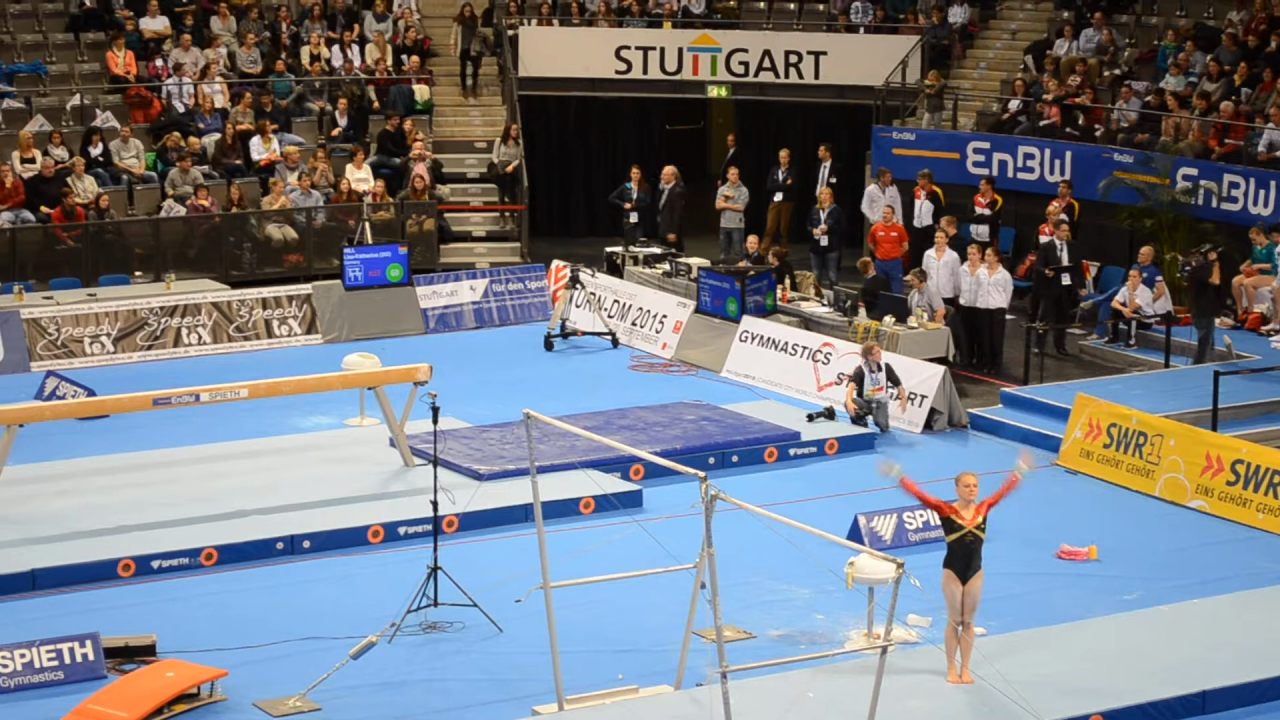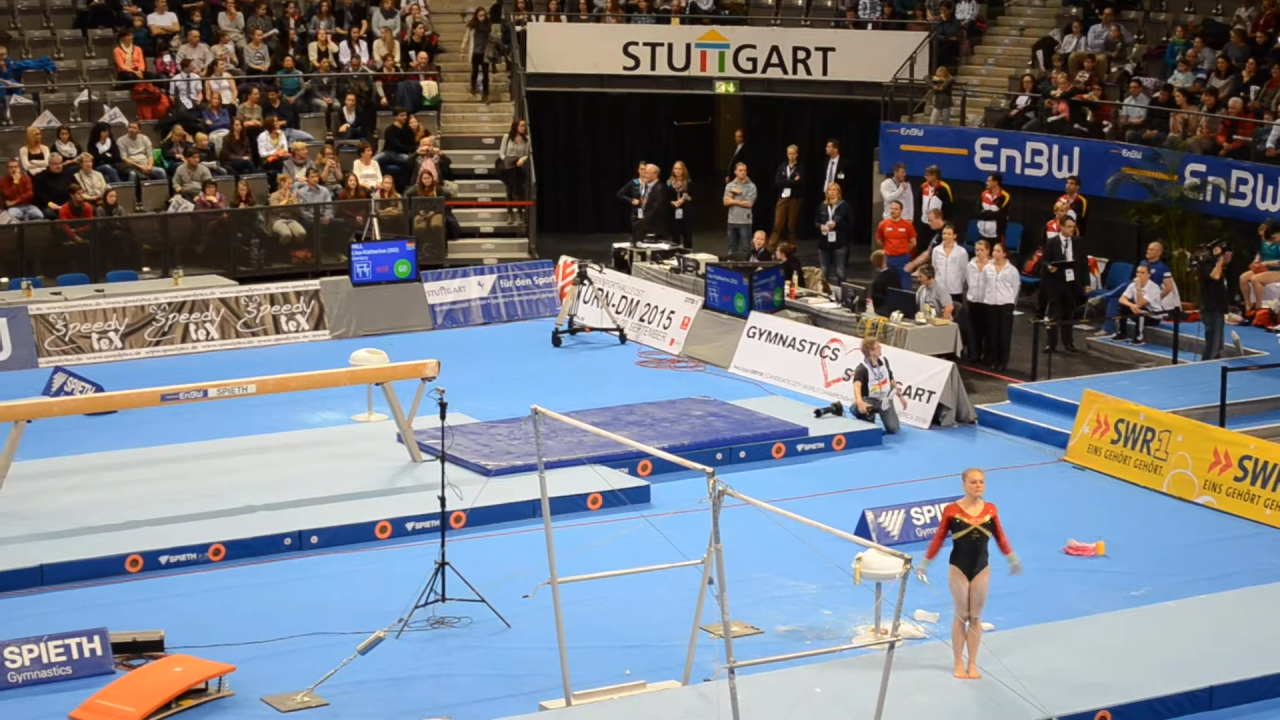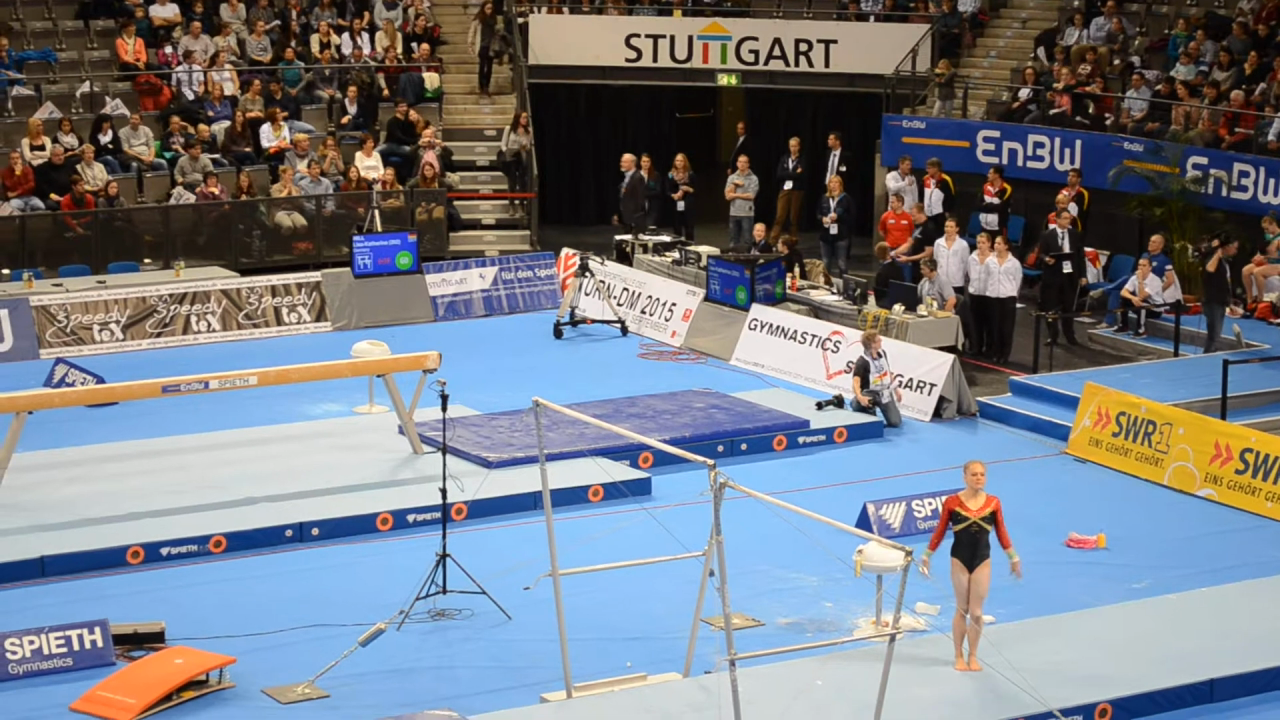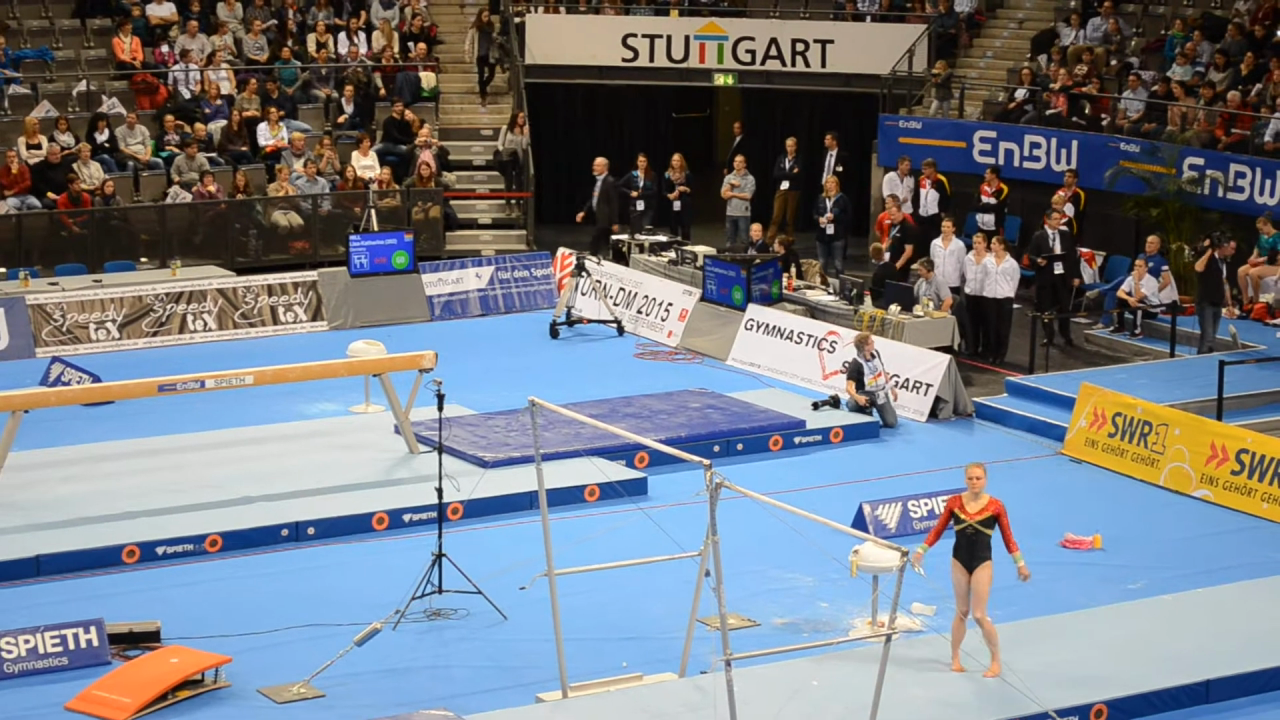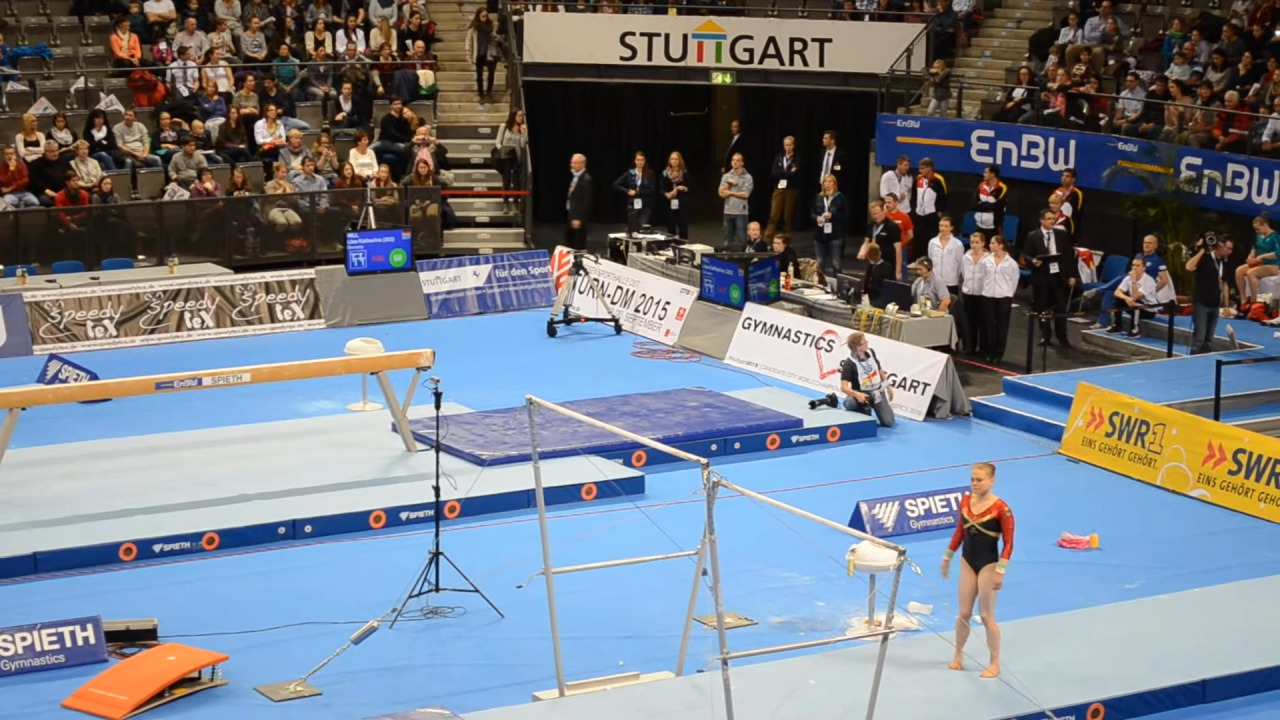
dt=0.3s
person 1, frame 1
left shoulder: (983, 509)
right shoulder: (947, 509)
left elbow: (1004, 490)
right elbow: (918, 494)
left wrist: (1020, 471)
right wrist: (898, 477)
left hip: (975, 573)
right hip: (952, 572)
left knee: (968, 623)
right knee: (955, 622)
left ankle: (965, 668)
right ankle: (952, 669)
person 1, frame 2
left shoulder: (990, 510)
right shoulder: (951, 510)
left elbow: (1000, 538)
right elbow: (938, 540)
left wrist: (1013, 560)
right wrist: (924, 564)
left hip: (981, 568)
right hip: (958, 568)
left knee: (975, 617)
right knee: (961, 616)
left ankle: (972, 663)
right ankle: (959, 663)
person 1, frame 3
left shoulder: (993, 502)
right shoulder: (952, 502)
left elbow: (1001, 533)
right elbow: (940, 531)
left wrist: (1014, 559)
right wrist: (926, 557)
left hip: (982, 561)
right hip: (959, 560)
left knee: (977, 613)
right knee: (962, 610)
left ankle: (972, 655)
right ankle: (959, 656)
person 1, frame 4
left shoulder: (996, 506)
right shoulder: (954, 502)
left elbow: (1008, 537)
right elbow: (939, 529)
left wrist: (1020, 563)
right wrist: (921, 551)
left hip: (983, 563)
right hip: (959, 561)
left knee: (979, 615)
right knee: (962, 611)
left ankle: (996, 660)
right ankle: (955, 657)
person 1, frame 5
left shoulder: (1001, 508)
right shoulder: (965, 501)
left elbow: (1008, 543)
right elbow: (959, 532)
left wrist: (1001, 570)
right wrist: (947, 557)
left hip: (988, 565)
right hip: (967, 562)
left knee: (987, 616)
right knee: (964, 613)
left ankle: (994, 663)
right ankle: (958, 654)
